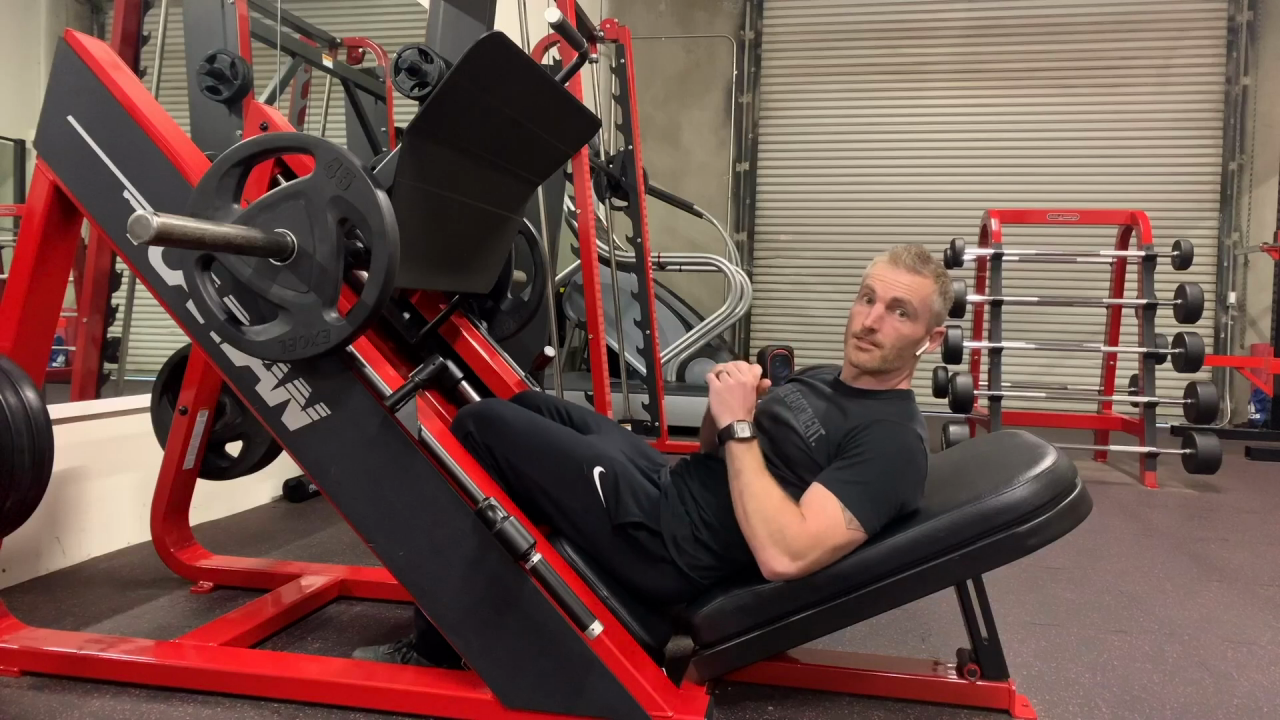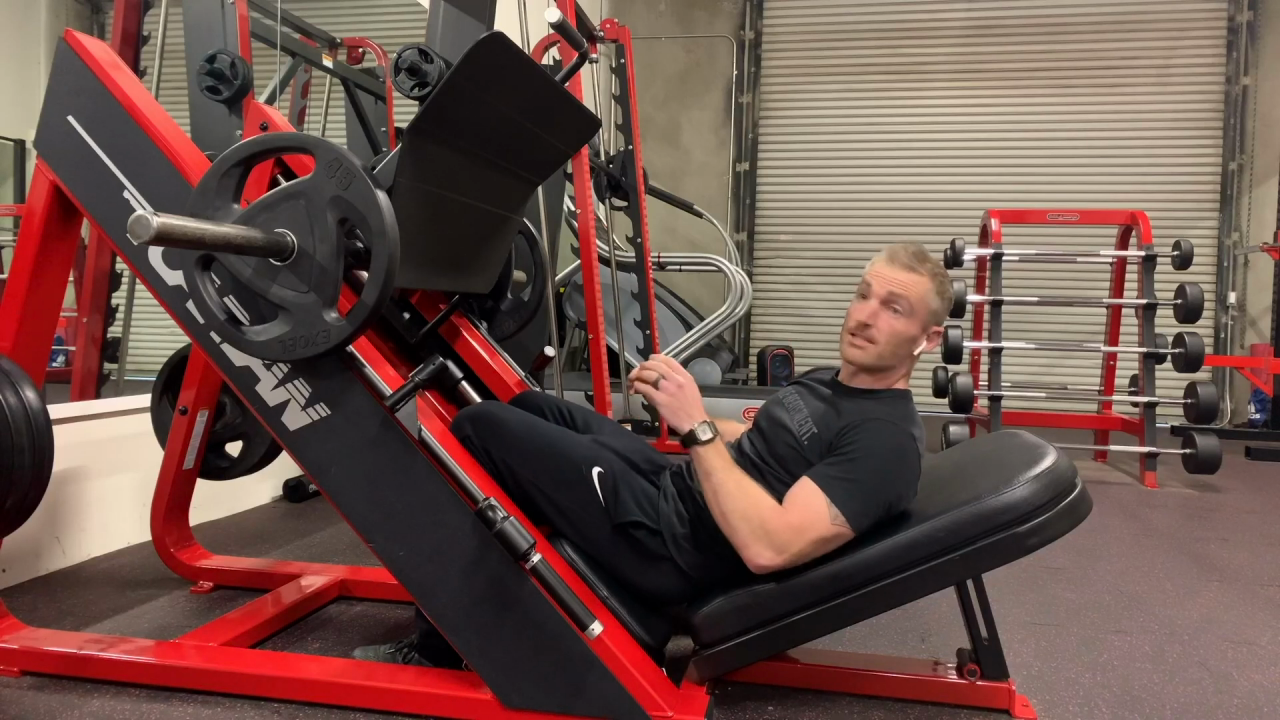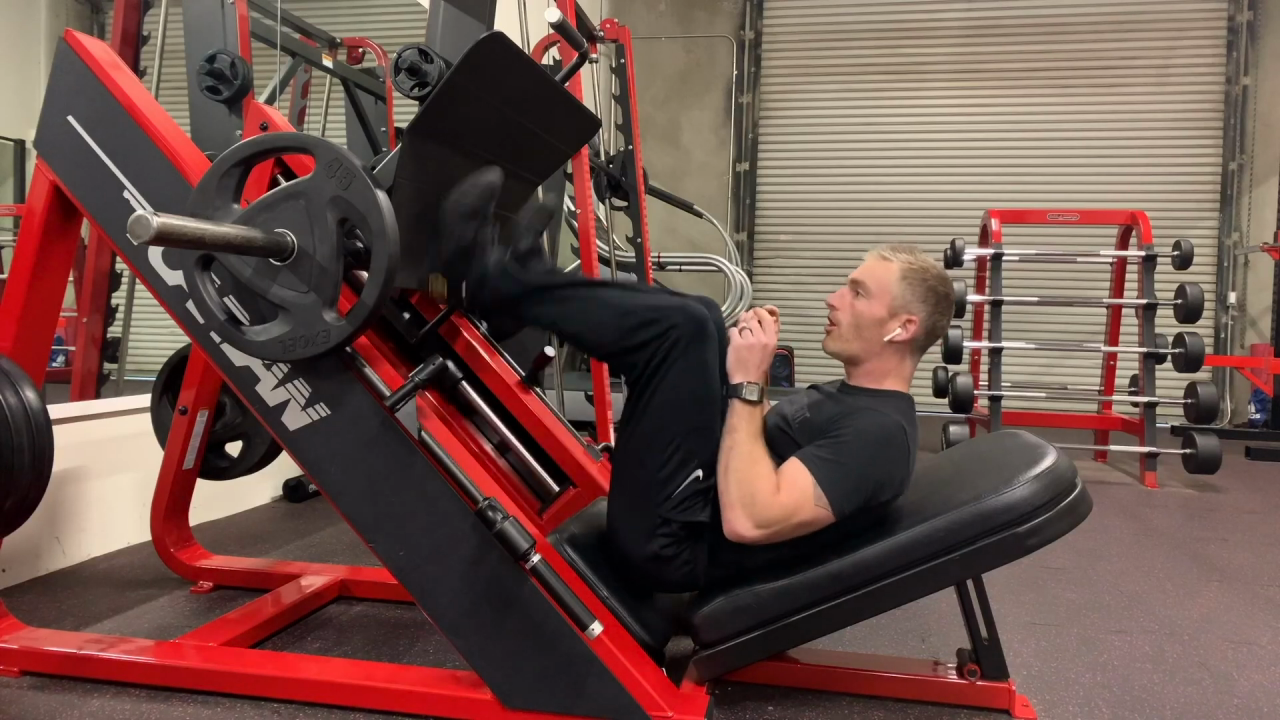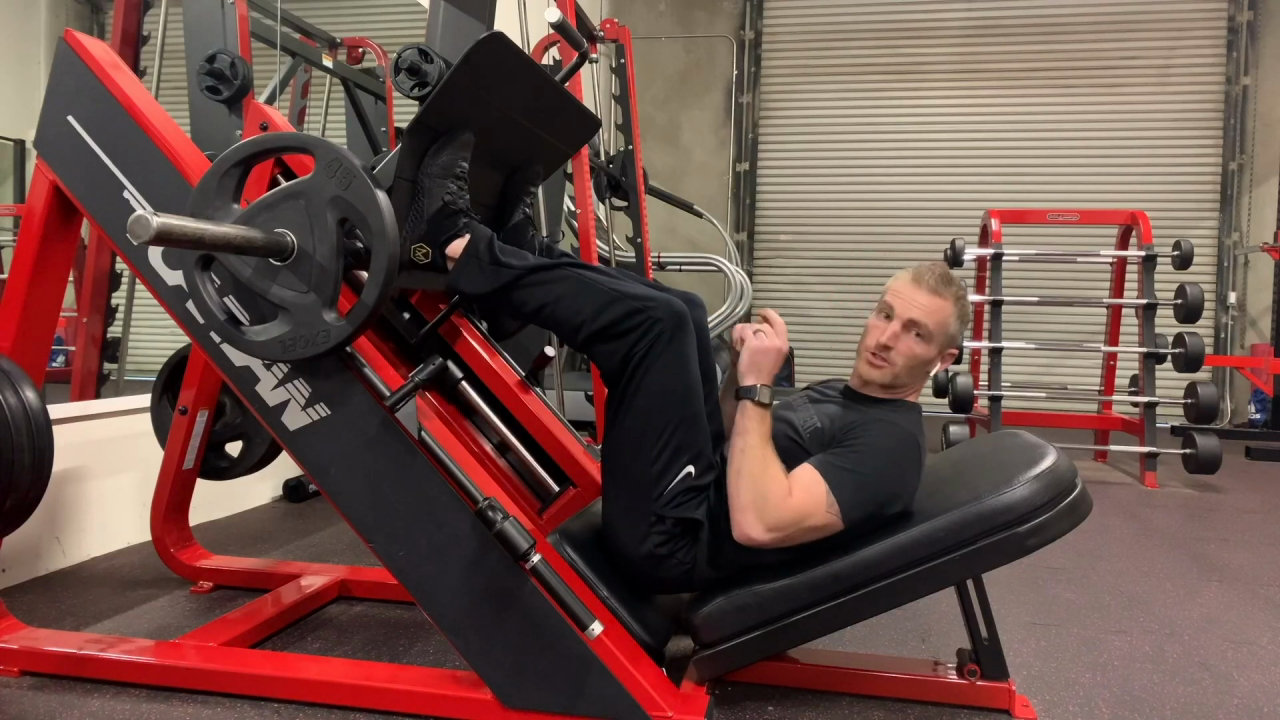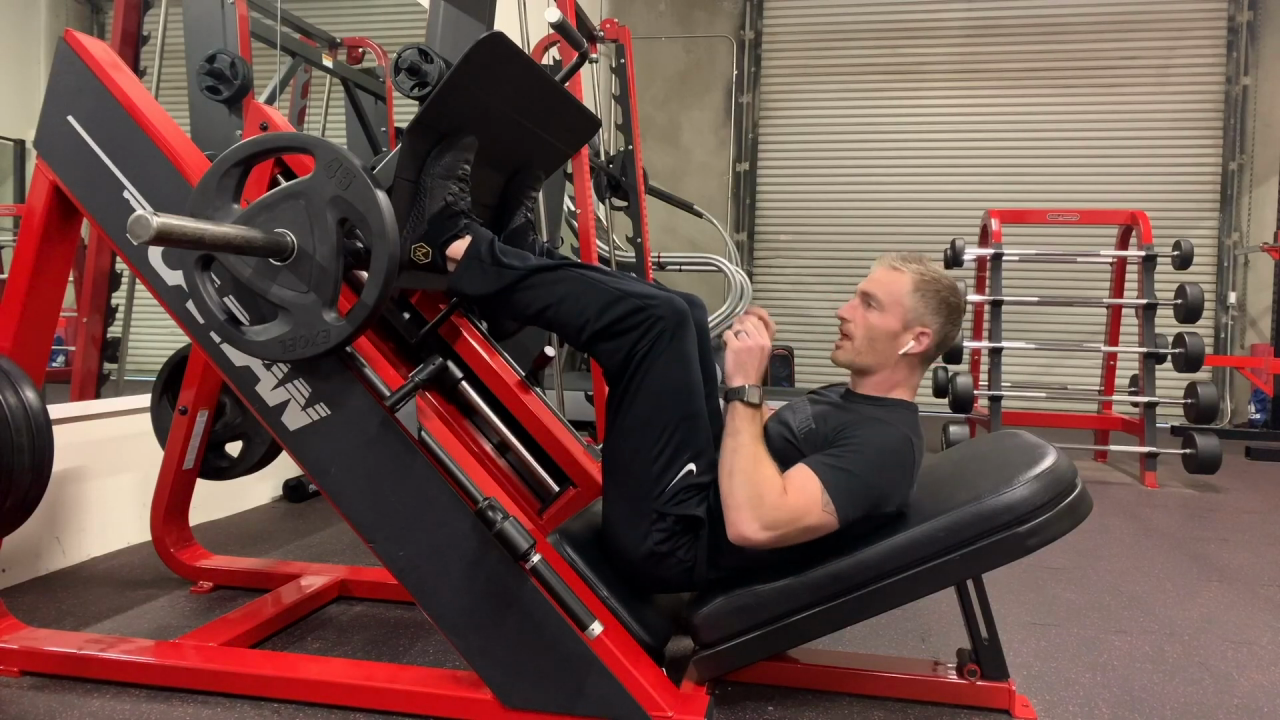
dt=0.7s
person 1, frame 1
left shoulder: (891, 442)
right shoulder: (825, 380)
left elbow: (783, 557)
left wrist: (740, 424)
right wrist: (724, 405)
left hip: (666, 542)
right hip: (672, 488)
left knee: (482, 426)
right knee: (526, 406)
left ankle: (434, 647)
person 1, frame 2
left shoulder: (885, 439)
right shoulder: (830, 382)
left elbow: (767, 548)
left wrist: (694, 426)
right wrist: (688, 406)
left hip: (667, 542)
right hip: (674, 489)
left knee: (481, 430)
right knee: (530, 408)
left ankle: (438, 646)
person 1, frame 3
left shoulder: (877, 432)
right shoulder: (846, 396)
left elbow: (747, 521)
left wrist: (744, 384)
right wrist: (752, 355)
left hip: (671, 543)
left knee: (682, 329)
right knee: (692, 323)
left ankle: (483, 278)
right ankle: (515, 272)
person 1, frame 4
left shoulder: (890, 443)
right shoulder: (839, 394)
left elbow: (757, 524)
left wrist: (755, 387)
right wrist: (735, 372)
left hip: (670, 539)
right hip: (700, 496)
left knee: (654, 321)
right knee: (677, 314)
left ankle: (454, 244)
right ankle: (517, 245)
person 1, frame 5
left shoulder: (885, 441)
right shoulder: (848, 400)
left elbow: (753, 524)
left wrist: (745, 389)
right wrist: (747, 374)
left hip: (670, 538)
right hip: (691, 505)
left knee: (658, 320)
right knee: (676, 315)
left ankle: (456, 246)
right ankle: (519, 249)
